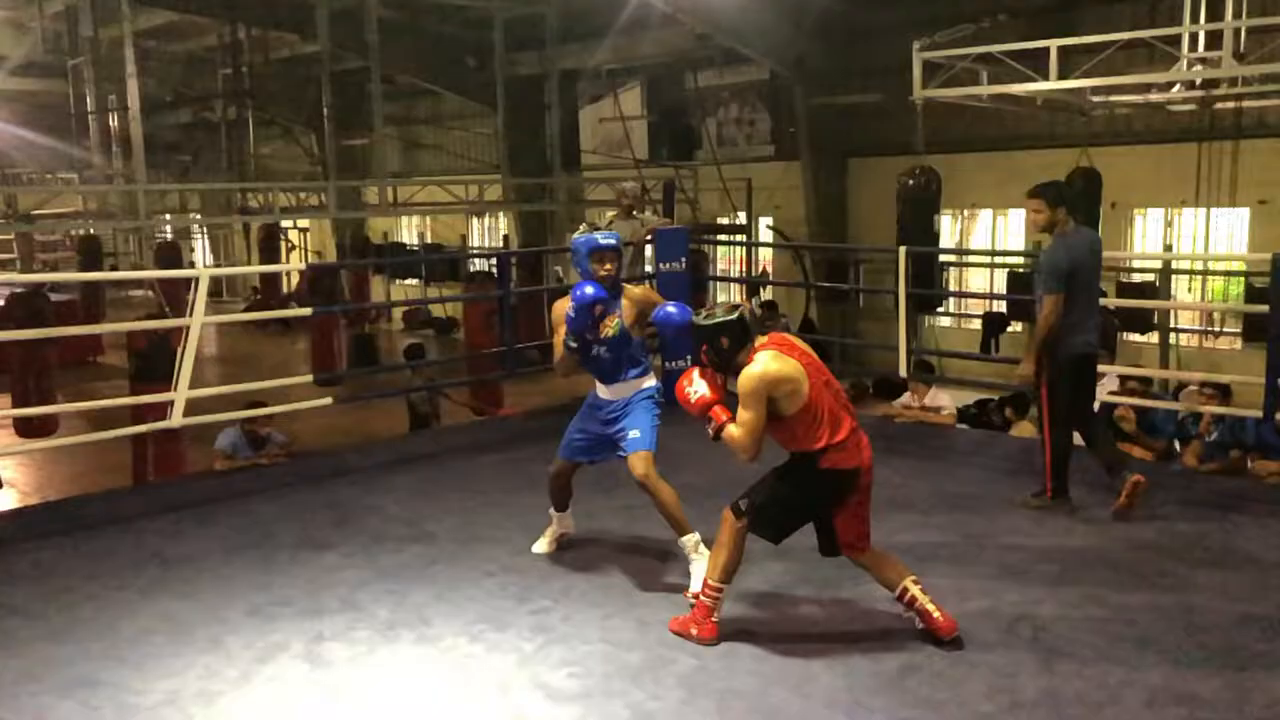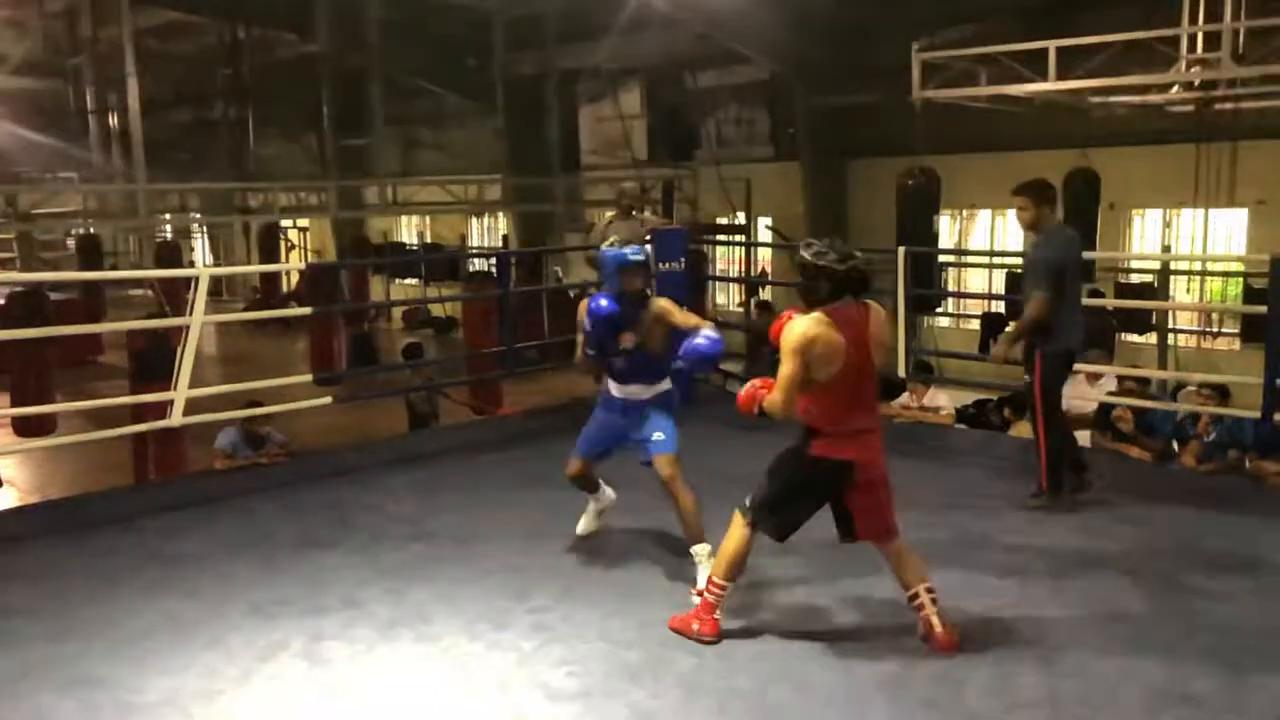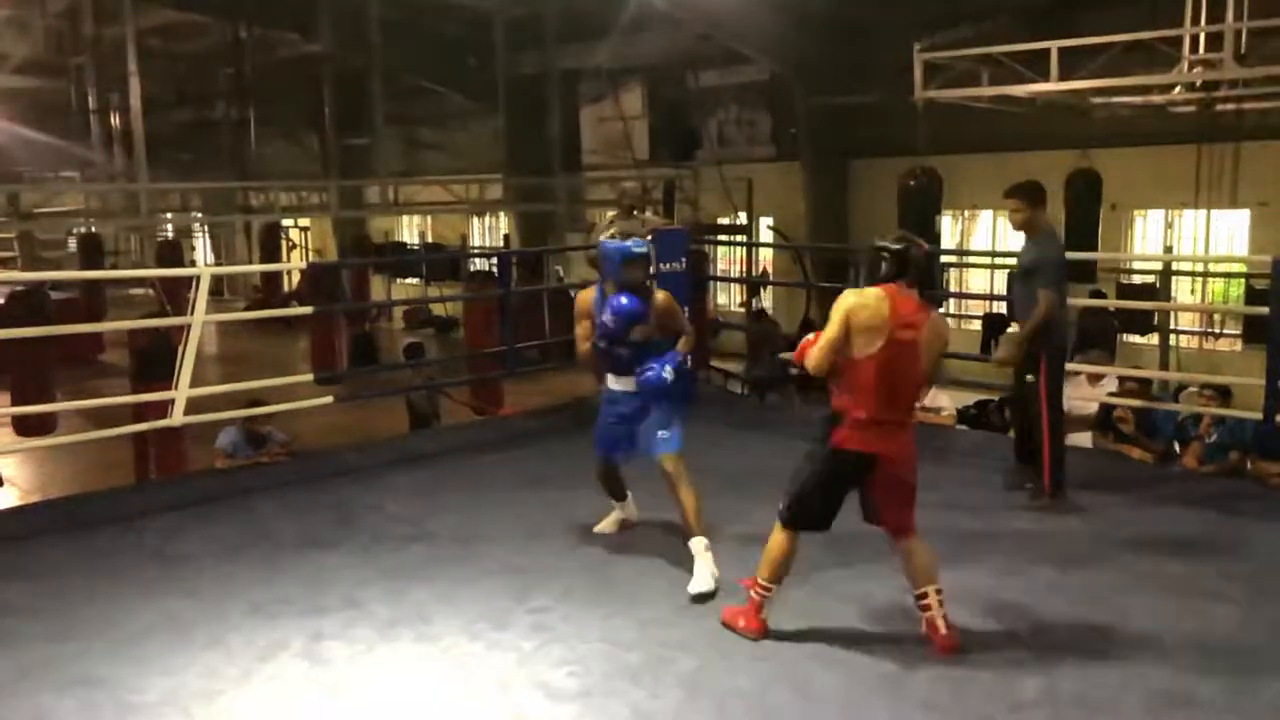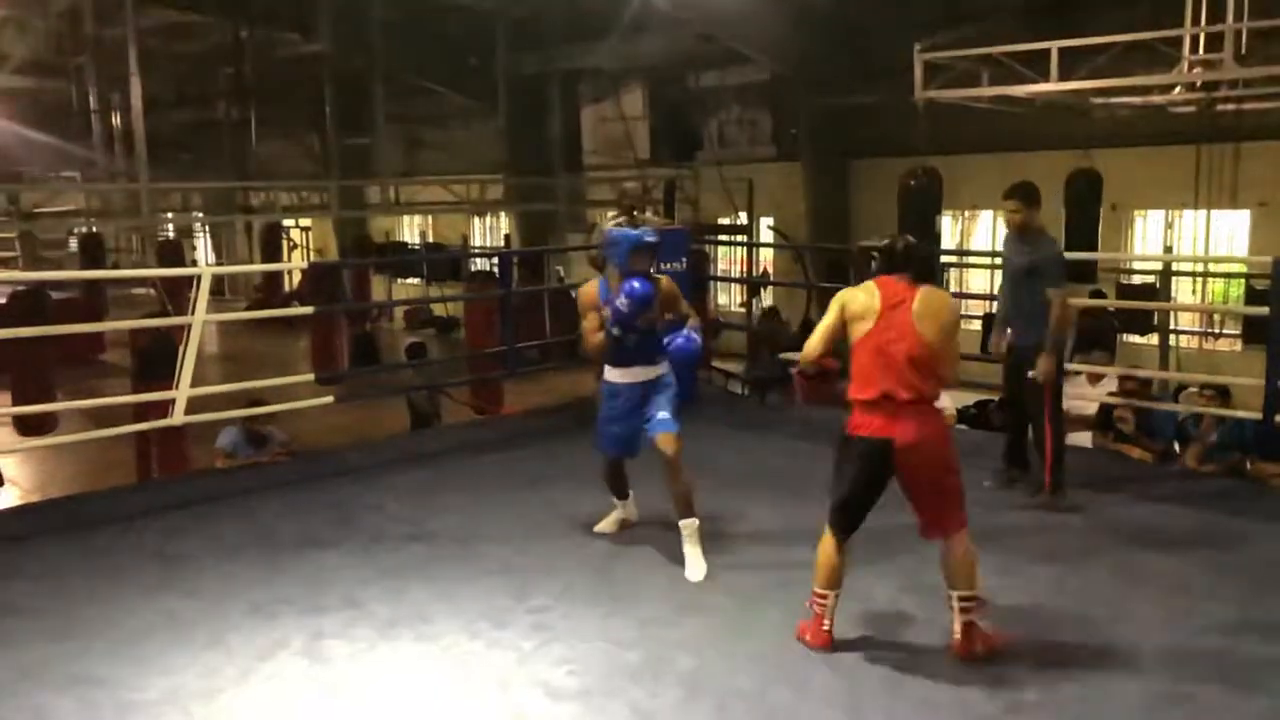
dt=0.2s
person 1, frame 1
left shoulder: (756, 374)
right shoulder: (785, 343)
left elbow: (748, 449)
left wrist: (714, 413)
left hip: (826, 463)
right hip: (856, 454)
left knee: (736, 520)
right knee: (858, 549)
left ankle: (703, 619)
right ankle: (933, 618)
person 1, frame 2
left shoulder: (803, 332)
right shoulder: (875, 315)
left elbow: (782, 407)
left wrist: (760, 397)
left hip: (823, 448)
right hip: (867, 445)
left knee: (748, 521)
right knee: (887, 537)
left ankle: (706, 614)
right ankle: (936, 626)
person 1, frame 3
left shoulder: (856, 304)
right shoulder: (937, 325)
left elbow: (818, 366)
right elbow: (919, 387)
left wrist: (810, 351)
left hip: (847, 438)
right hip: (897, 441)
left knee: (788, 524)
right knee: (905, 534)
left ankle: (753, 612)
right ankle: (938, 627)
person 1, frame 4
left shoulder: (852, 297)
right shoulder: (943, 306)
left elbow: (811, 356)
right elbow: (947, 375)
left wrist: (807, 368)
left hip: (867, 428)
right hip: (922, 429)
left knee: (837, 530)
right knee: (952, 530)
left ankle: (819, 627)
right ankle: (966, 633)
person 2, frame 1
left shoulder: (635, 296)
right shoulder: (566, 307)
left elbow: (668, 313)
right elbow: (563, 368)
left wrist: (678, 319)
right wrist: (575, 333)
left hip: (637, 397)
right hip: (601, 399)
left knee: (642, 473)
right knee: (558, 471)
left ankle: (697, 552)
right ankle: (560, 525)
person 2, frame 2
left shoulder: (659, 309)
right shoulder: (589, 310)
left elbow: (703, 328)
right elbow: (584, 365)
left wrist: (707, 340)
right wrist: (590, 341)
left hip: (654, 402)
right hip: (614, 400)
left knee: (669, 475)
right knee: (576, 472)
left ankle: (705, 562)
right ankle: (600, 497)
person 2, frame 3
left shoulder: (660, 301)
right shoulder: (587, 300)
left elbow: (686, 335)
right elbow: (583, 356)
left wrist: (675, 362)
right wrist: (604, 334)
left hip: (656, 393)
right hip: (616, 395)
left knee: (673, 469)
right knee: (605, 466)
left ankle: (703, 556)
right ankle: (624, 509)
person 2, frame 4
left shoulder: (662, 287)
right shoulder: (591, 293)
left elbow: (690, 317)
right elbow: (592, 349)
left wrist: (690, 336)
right wrist: (617, 321)
left hip: (656, 382)
right hip: (616, 387)
left knee: (670, 453)
right knee: (612, 459)
left ankle: (691, 540)
right ankle: (624, 508)
person 3, frame 1
left shoulder: (1054, 254)
right shoulder: (1091, 240)
left elbow: (1050, 311)
left wrist: (1030, 357)
left hip: (1060, 349)
right hip: (1088, 344)
left knee: (1054, 421)
right knee: (1084, 417)
left ankle: (1055, 493)
right ankle: (1123, 475)
person 3, frame 2
left shoulder: (1046, 250)
right shoulder: (1069, 237)
left elbow: (1038, 308)
left wrist: (1007, 342)
left hip: (1048, 343)
right hip: (1066, 338)
left knee: (1044, 414)
right knee: (1049, 410)
left ankle: (1053, 490)
right ankle: (1077, 472)
person 3, frame 3
left shoulder: (1047, 251)
right shoulder: (1035, 239)
left elbow: (1047, 307)
left wrist: (1011, 344)
left hip: (1043, 345)
right hip: (1030, 343)
left knee: (1044, 415)
right knee: (1023, 408)
left ankle: (1052, 490)
right ankle: (1029, 468)
person 3, frame 4
left shoulder: (1046, 250)
right shoulder: (1012, 241)
left elbow: (1059, 304)
left wrist: (1048, 354)
right wrist: (998, 330)
left hip: (1041, 346)
right hip: (1017, 341)
left knee: (1044, 415)
right knee: (1013, 407)
left ankle: (1052, 489)
right ankle: (1015, 467)
